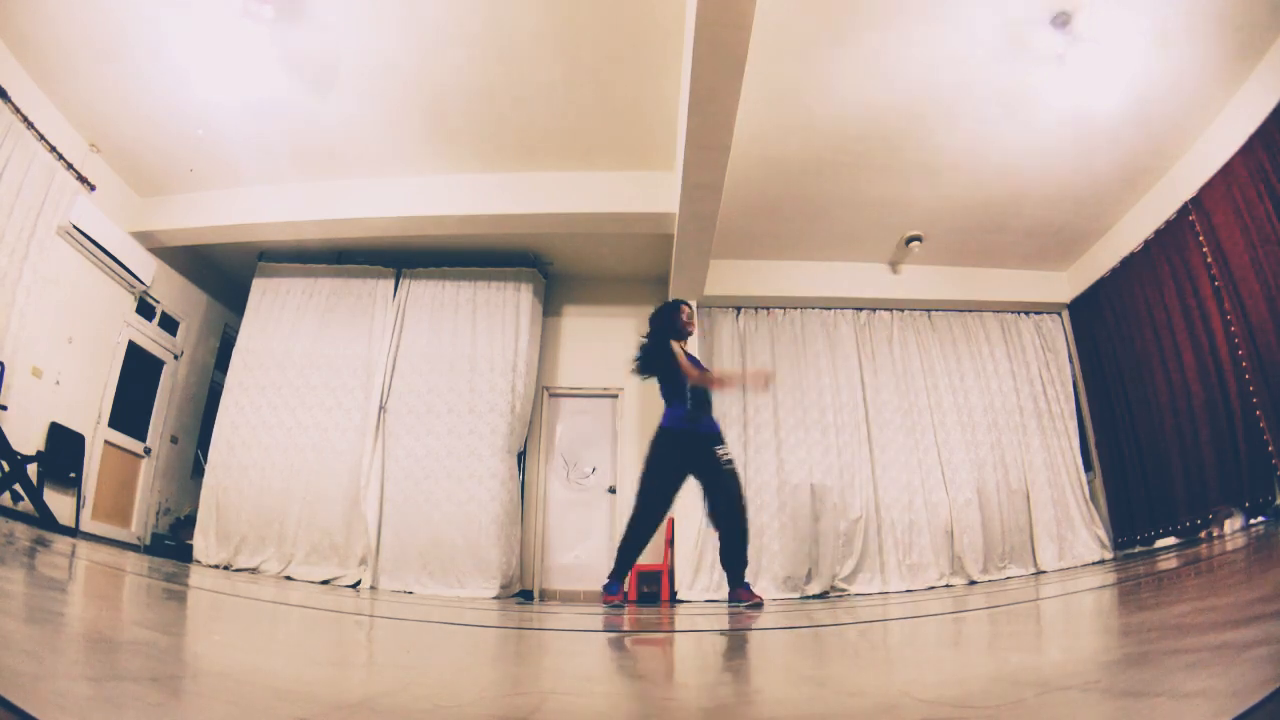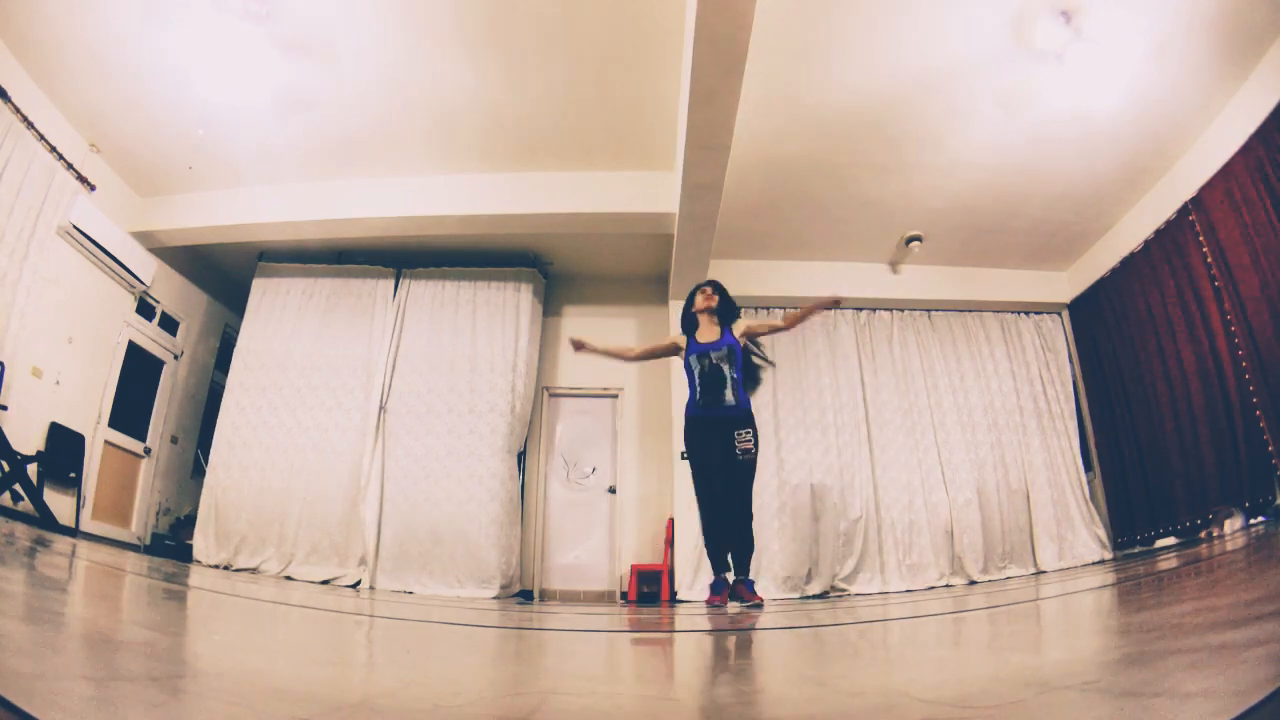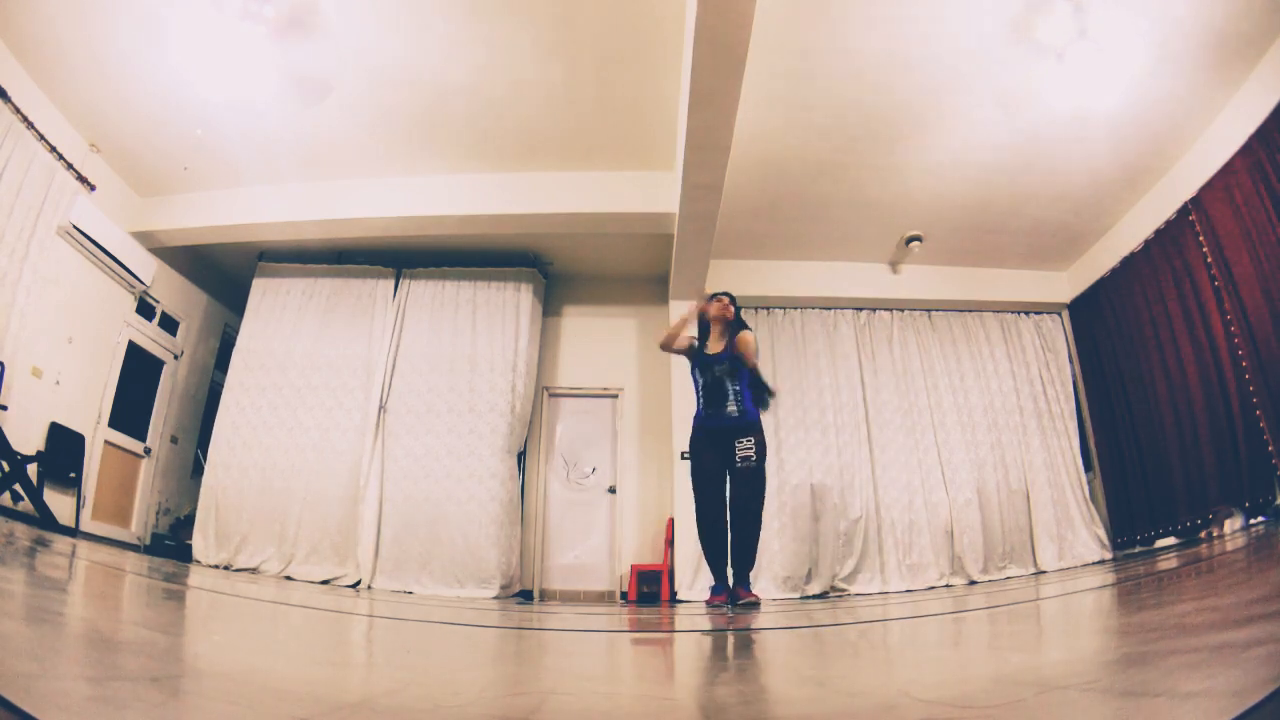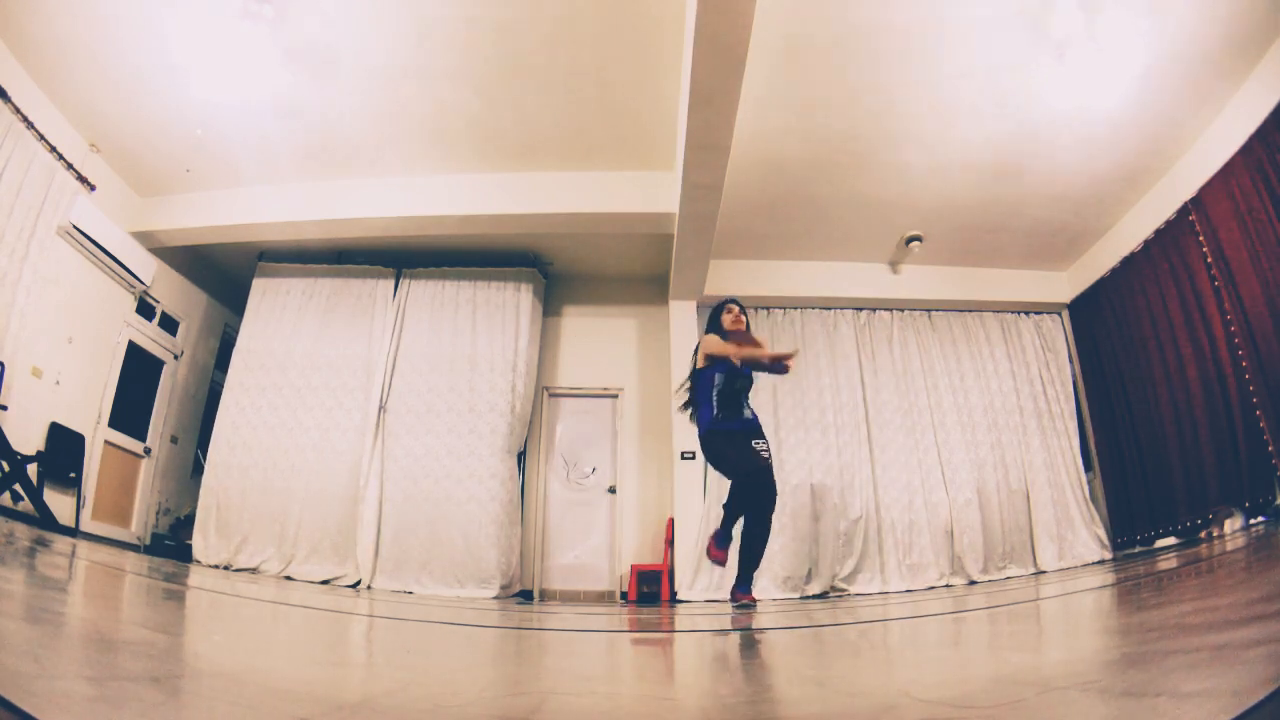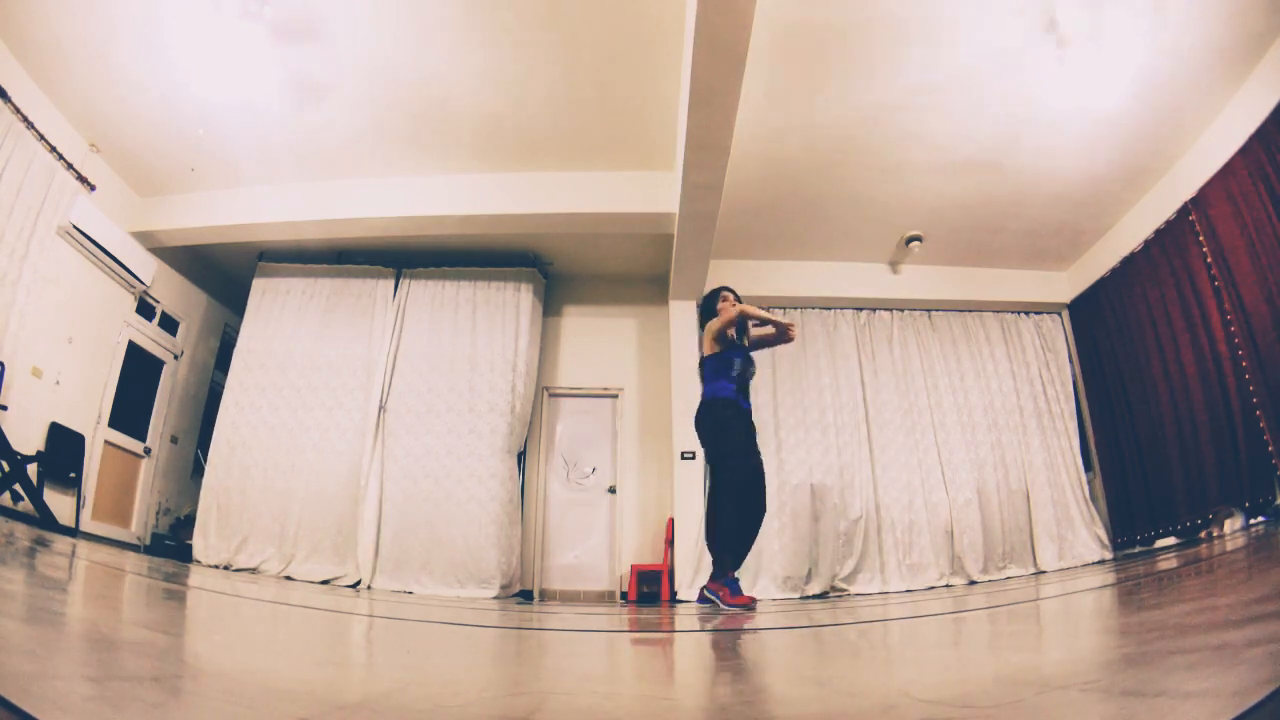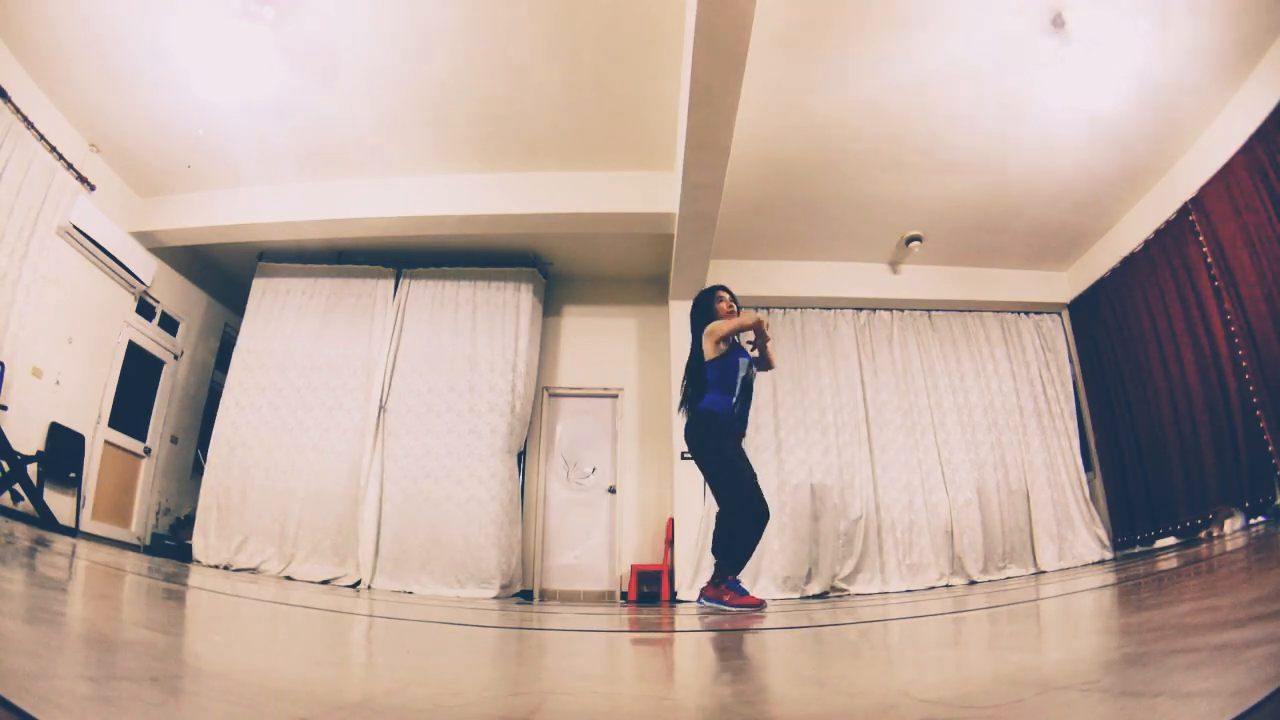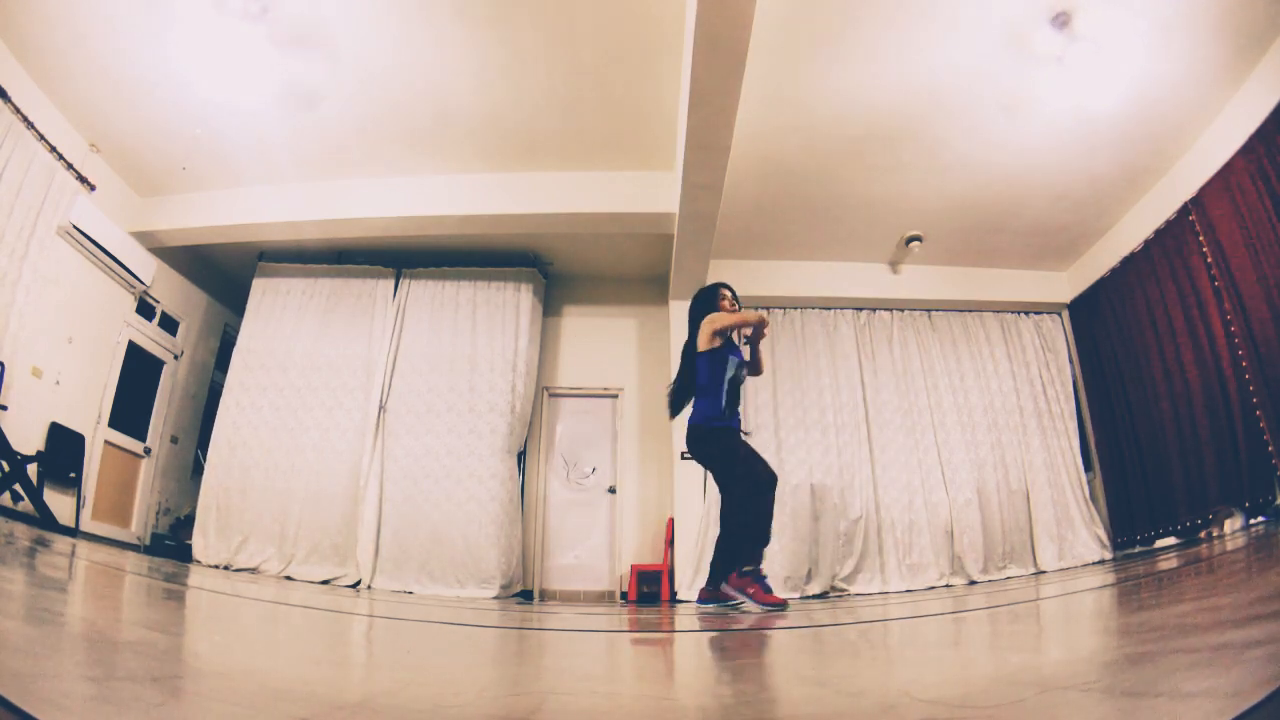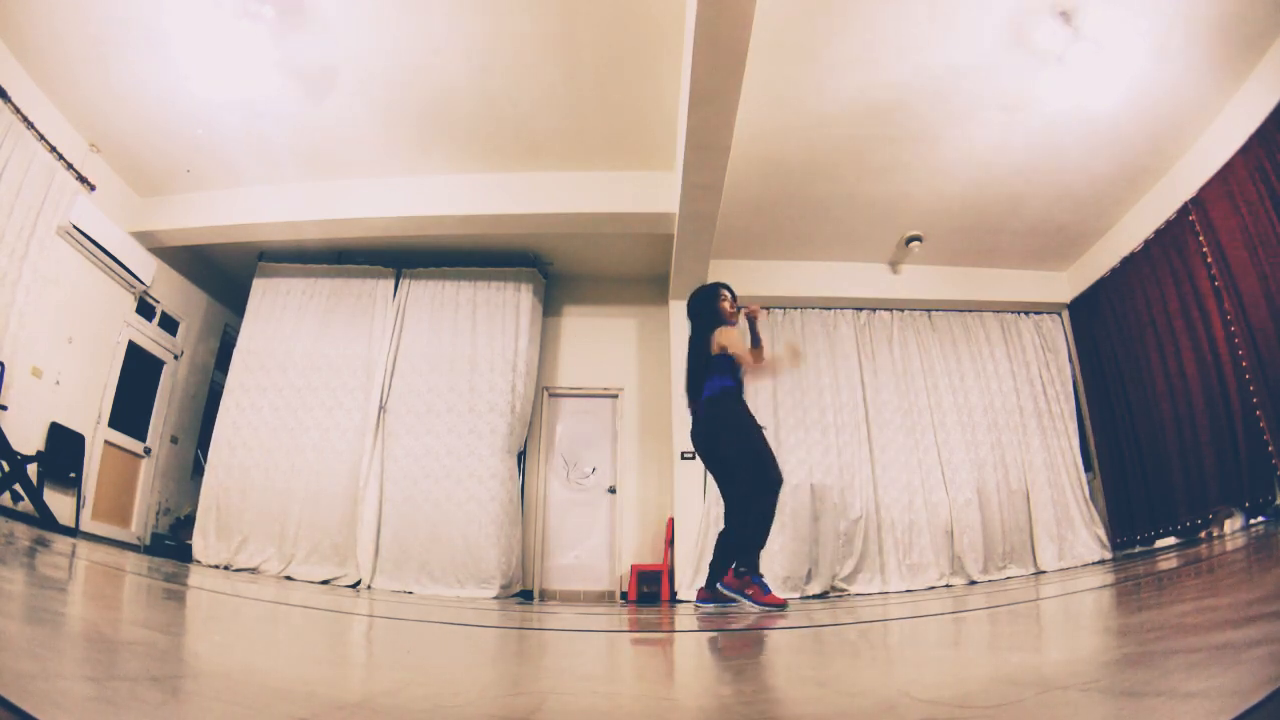
dt=0.4s
person 1, frame 1
left shoulder: (681, 353)
right shoulder: (668, 347)
right elbow: (700, 378)
right wrist: (746, 378)
left hip: (707, 440)
right hip: (675, 440)
left knee: (732, 509)
right knee: (648, 514)
left ankle: (737, 584)
right ankle: (615, 582)
person 1, frame 2
left shoulder: (738, 330)
right shoulder: (683, 342)
left elbow: (784, 323)
right elbow: (635, 354)
left wrist: (819, 305)
right wrist: (593, 348)
left hip: (739, 423)
right hip: (700, 425)
left knee: (738, 500)
right knee: (710, 501)
left ankle: (742, 580)
right ankle: (719, 580)
person 1, frame 3
left shoulder: (743, 336)
right shoulder: (694, 345)
left elbow: (751, 359)
right elbow: (666, 344)
right wrist: (691, 313)
left hip: (744, 432)
right hip: (705, 436)
left knee: (747, 504)
right knee: (709, 509)
left ankle: (741, 582)
right ankle: (720, 584)
person 1, frame 4
left shoulder: (746, 352)
right shoulder: (709, 342)
left elbow: (781, 366)
right elbow: (741, 355)
left wrist: (763, 349)
right wrist: (778, 356)
left hip: (750, 433)
right hip: (717, 436)
left knee: (762, 503)
right knee: (753, 478)
left ankle: (743, 584)
right ankle: (723, 532)
person 1, frame 5
left shoulder: (744, 339)
right shoulder: (713, 330)
left elbow: (788, 335)
right elbow: (740, 312)
left wrist: (772, 325)
right wrist: (774, 320)
left hip: (739, 419)
right hip: (718, 413)
left knee: (753, 502)
right knee: (729, 490)
left ankle: (718, 581)
right ankle: (722, 578)
person 1, frame 6
left shoulder: (734, 347)
right shoulder: (713, 331)
left elbow: (767, 363)
right elbow: (755, 319)
left wrist: (762, 342)
right wrist: (760, 331)
left hip: (727, 433)
right hip: (708, 428)
left knee: (755, 511)
right knee: (741, 498)
left ankle: (717, 585)
right ankle: (722, 582)
person 1, frame 7
left shoulder: (726, 343)
right shoulder: (711, 324)
left elbow: (755, 370)
right elbow: (758, 318)
left wrist: (755, 341)
right wrist: (755, 325)
left hip: (721, 433)
right hip: (711, 432)
left knee: (741, 509)
right knee: (761, 481)
left ankle: (715, 586)
right ankle: (744, 572)
person 1, frame 8
left shoulder: (710, 342)
right shoulder: (724, 332)
left elbow: (756, 356)
right elbow: (752, 365)
left wrist: (754, 326)
left hip: (704, 424)
right hip: (725, 412)
left knee: (740, 503)
right knee: (765, 479)
left ankle: (713, 586)
right ankle: (744, 572)
